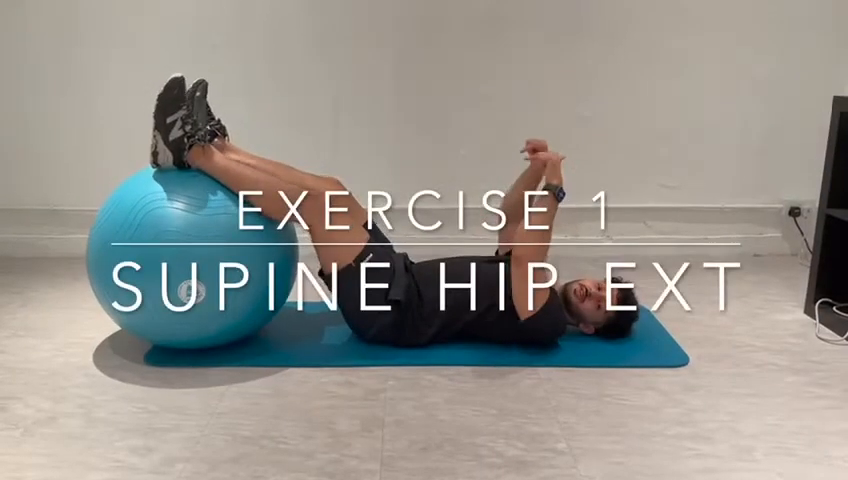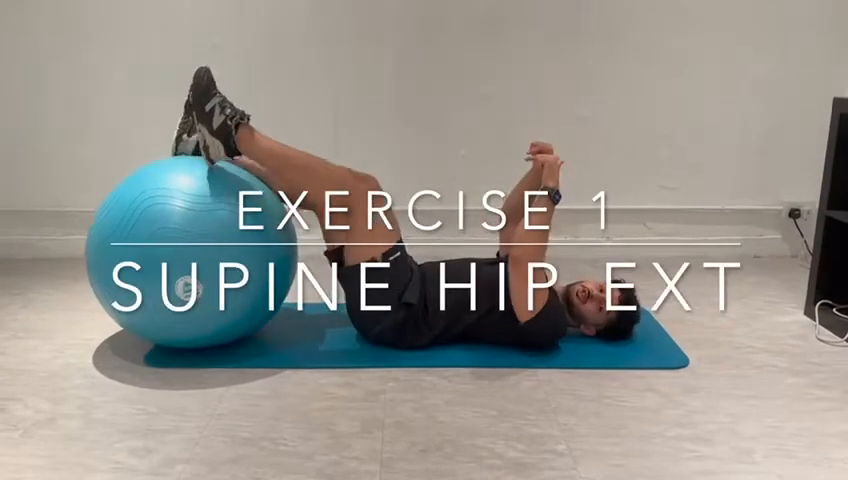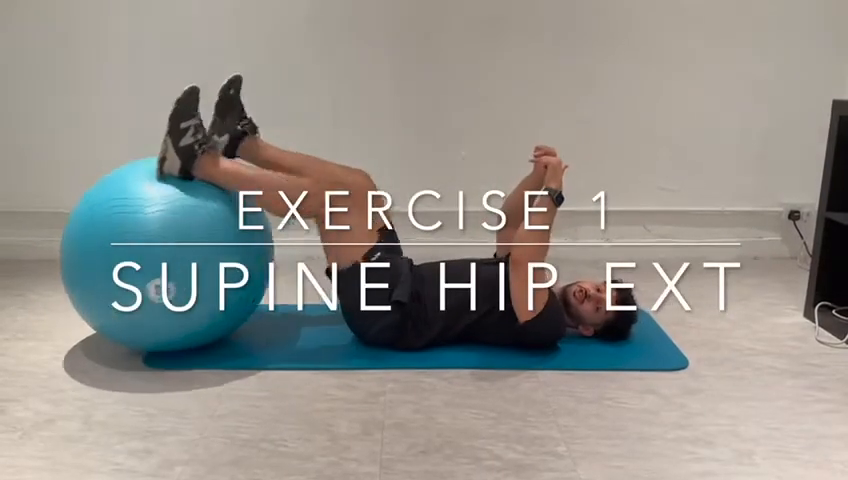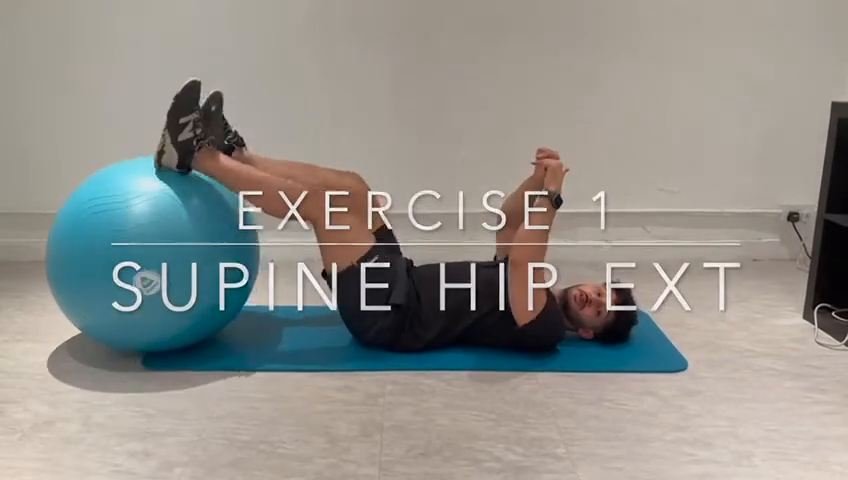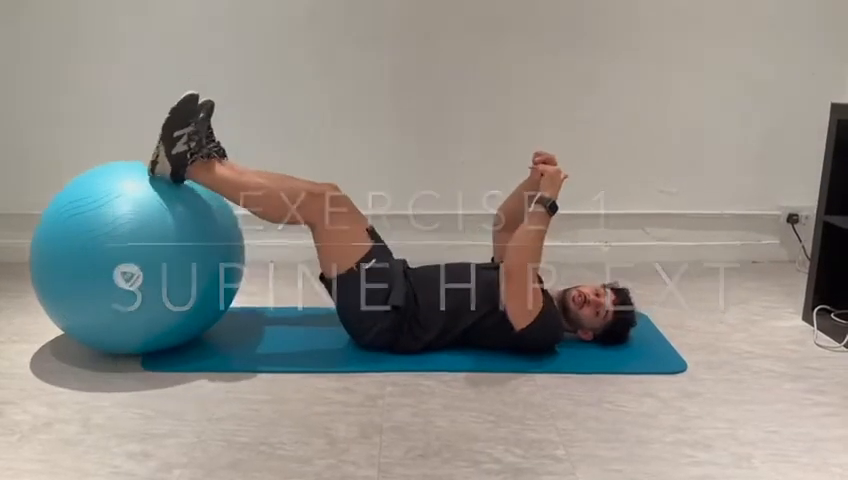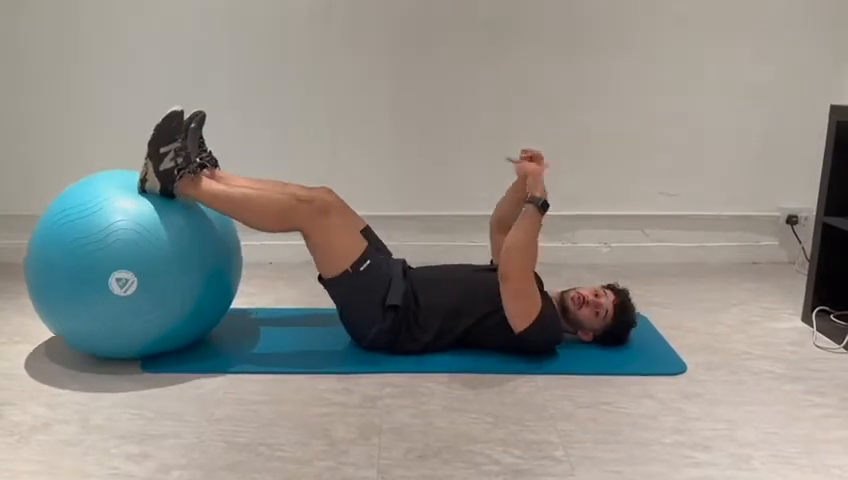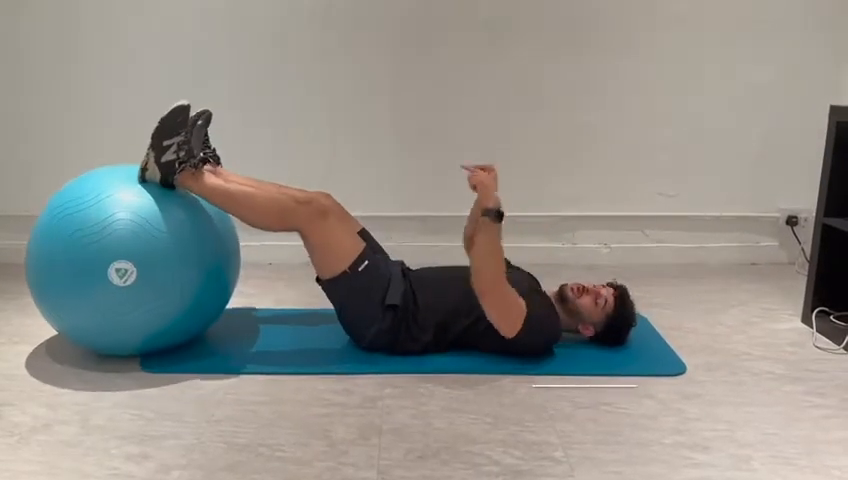
dt=0.4s
person 1, frame 1
left shoulder: (545, 321)
right shoulder: (533, 289)
left elbow: (524, 256)
right elbow: (510, 221)
left wrist: (553, 191)
right wrist: (536, 169)
left hip: (390, 312)
right hip: (399, 281)
left knee: (322, 200)
right knee: (327, 192)
left ankle: (190, 152)
right ankle: (215, 145)
person 1, frame 2
left shoulder: (548, 324)
right shoulder: (538, 291)
left elbow: (525, 258)
right elbow: (511, 222)
left wrist: (550, 194)
right wrist: (535, 174)
left hip: (394, 313)
right hip: (399, 293)
left knee: (362, 189)
right knee: (329, 192)
left ankle: (235, 135)
right ankle: (223, 143)
person 1, frame 3
left shoulder: (545, 324)
right shoulder: (537, 291)
left elbow: (525, 261)
right elbow: (508, 223)
left wrist: (552, 196)
right wrist: (538, 176)
left hip: (389, 313)
right hip: (400, 284)
left knee: (322, 196)
right knee: (354, 184)
left ankle: (199, 162)
right ankle: (238, 143)
person 1, frame 4
left shoulder: (544, 326)
right shoulder: (537, 291)
left elbow: (522, 260)
right elbow: (508, 225)
left wrist: (552, 198)
right wrist: (538, 179)
left hip: (388, 315)
right hip: (399, 285)
left knee: (321, 199)
right knee: (347, 185)
left ankle: (197, 155)
right ankle: (231, 152)
person 1, frame 5
left shoulder: (542, 329)
right shoulder: (532, 296)
left elbow: (515, 268)
right elbow: (504, 227)
left wrist: (547, 202)
right wrist: (535, 182)
left hip: (387, 317)
right hip: (396, 288)
left knee: (322, 202)
right knee: (325, 197)
left ankle: (191, 166)
right ankle: (213, 161)
person 1, frame 6
left shoulder: (541, 331)
right shoulder: (533, 298)
left elbow: (512, 271)
right elbow: (500, 229)
left wrist: (537, 200)
right wrist: (521, 185)
left hip: (388, 317)
right hip: (397, 288)
left knee: (314, 207)
right knee: (318, 198)
left ankle: (180, 181)
right ankle: (205, 172)
person 1, frame 7
left shoulder: (538, 330)
right shoulder: (534, 293)
left elbow: (482, 285)
right elbow: (473, 243)
left wrist: (492, 209)
right wrist: (483, 205)
left hip: (388, 320)
right hip: (397, 289)
left knee: (311, 210)
right knee: (318, 202)
left ankle: (181, 173)
right ankle: (209, 169)
